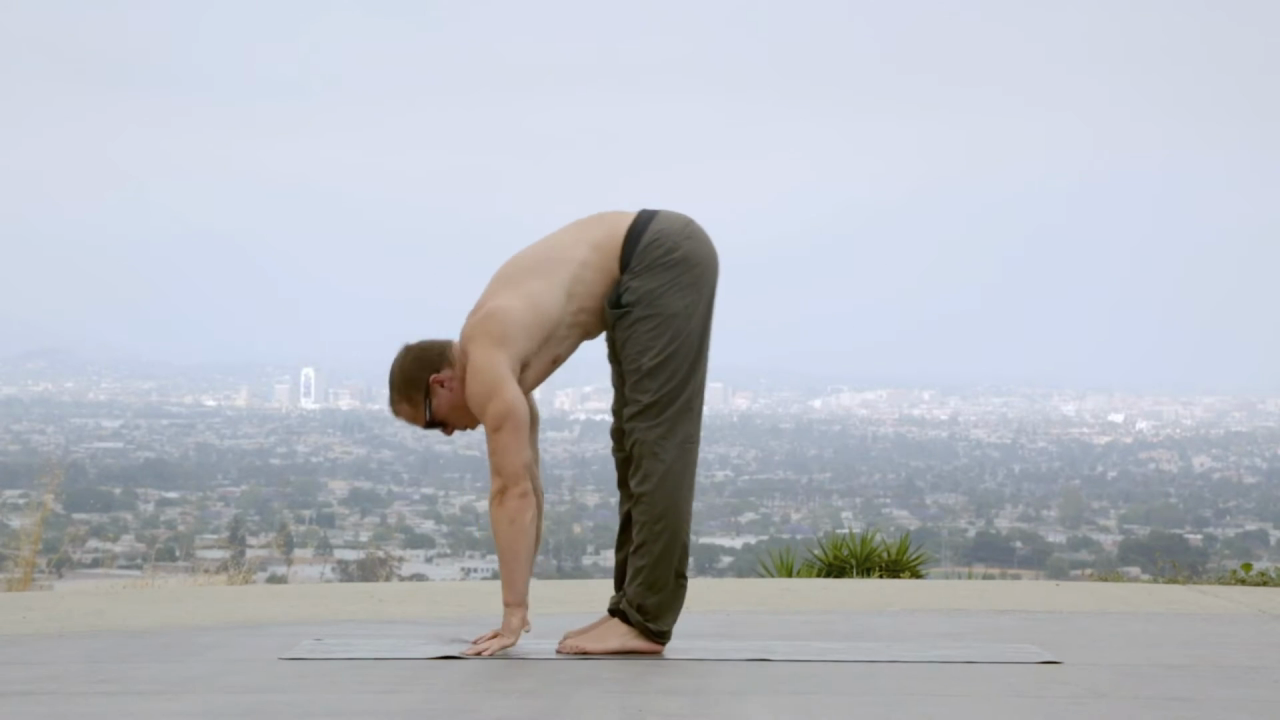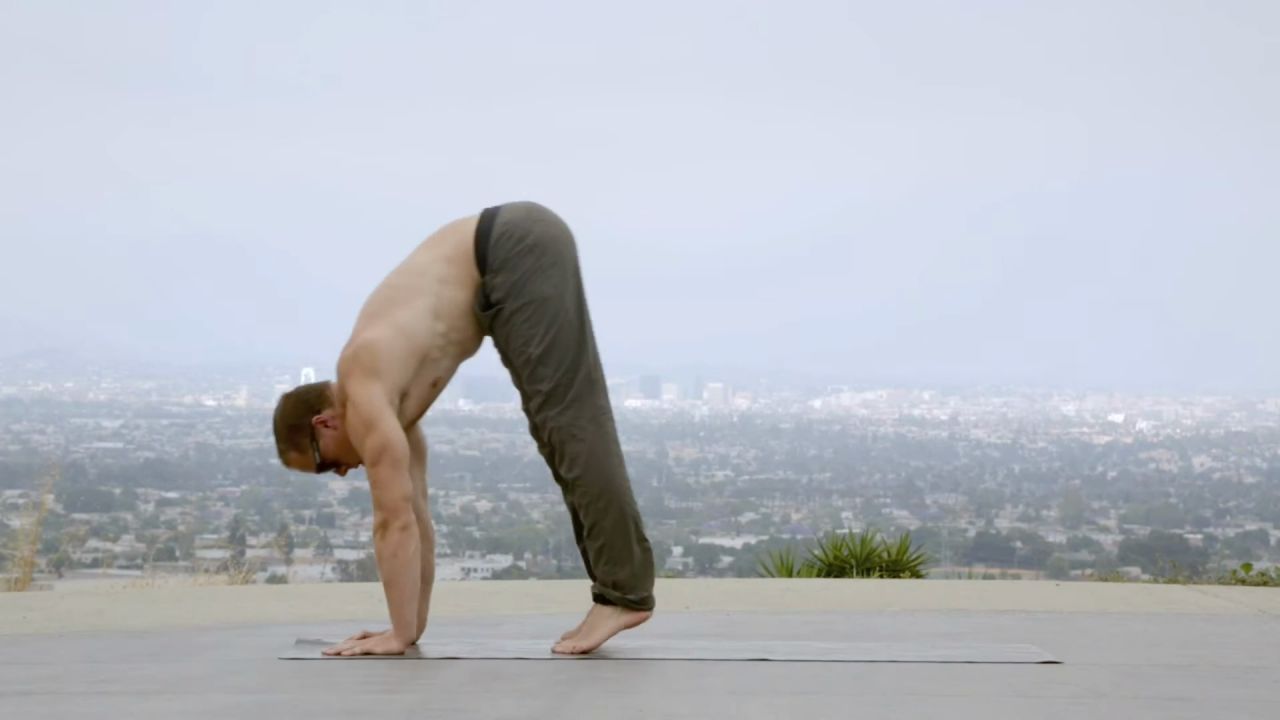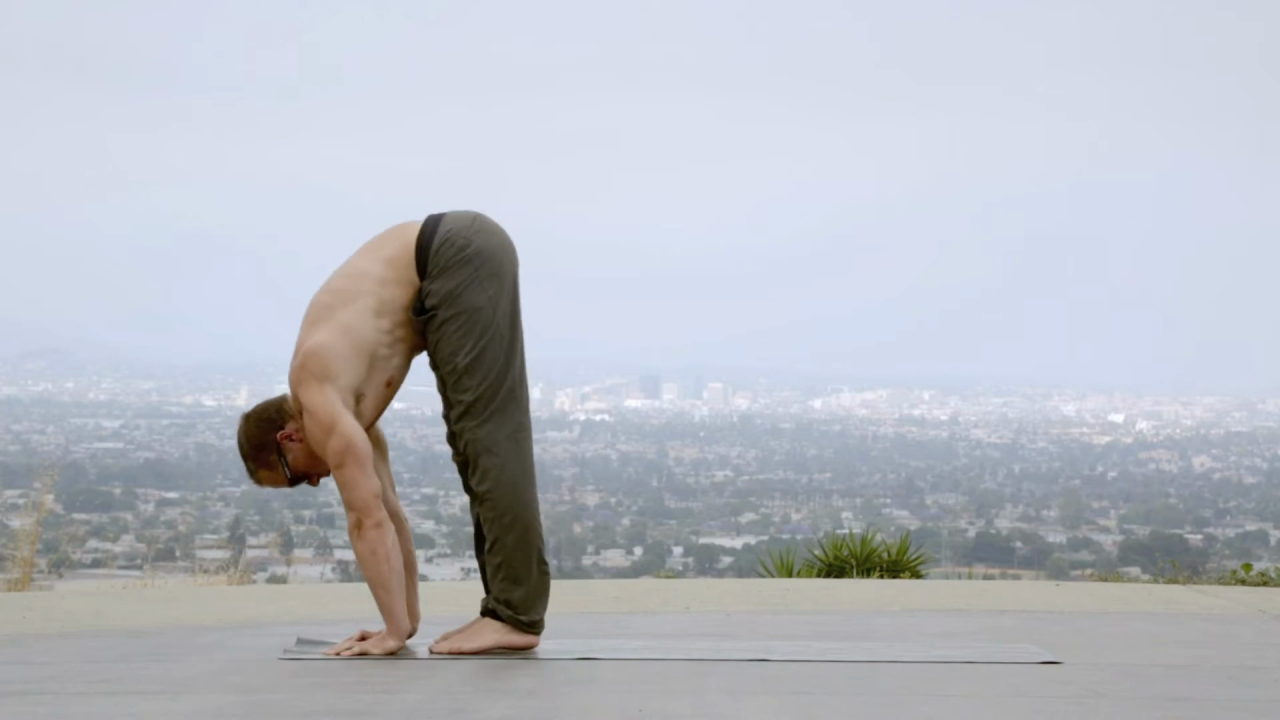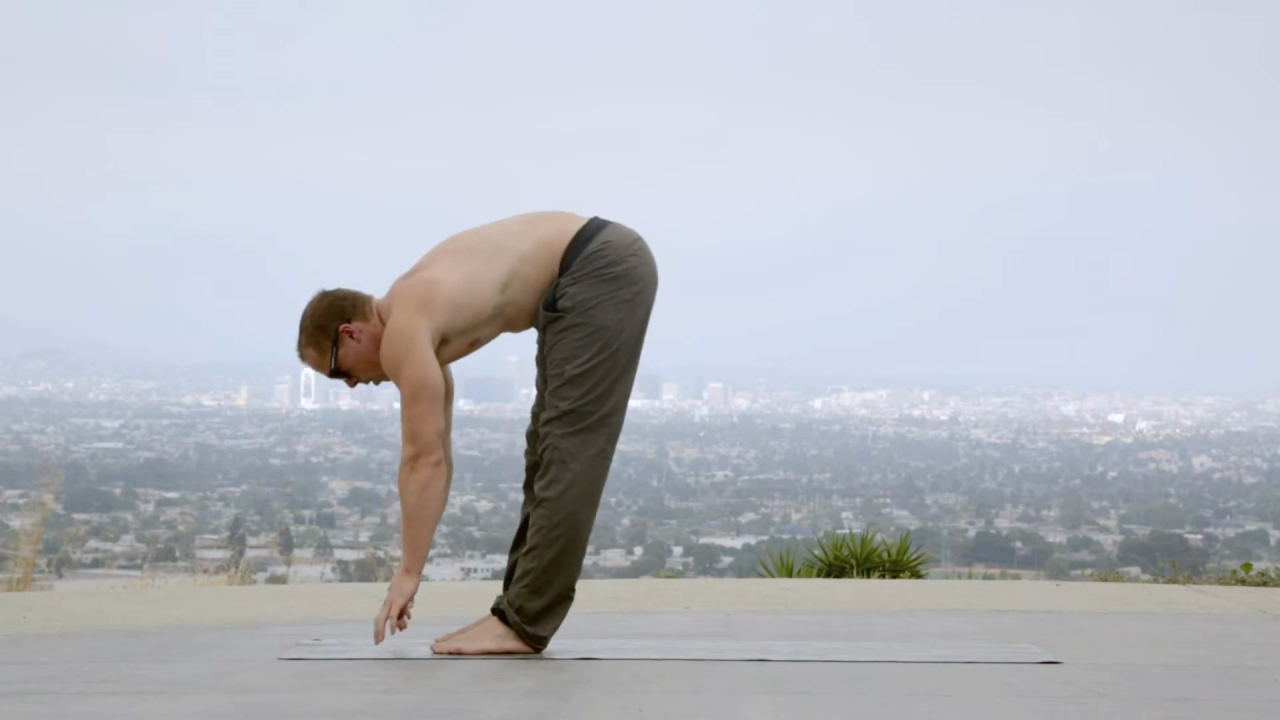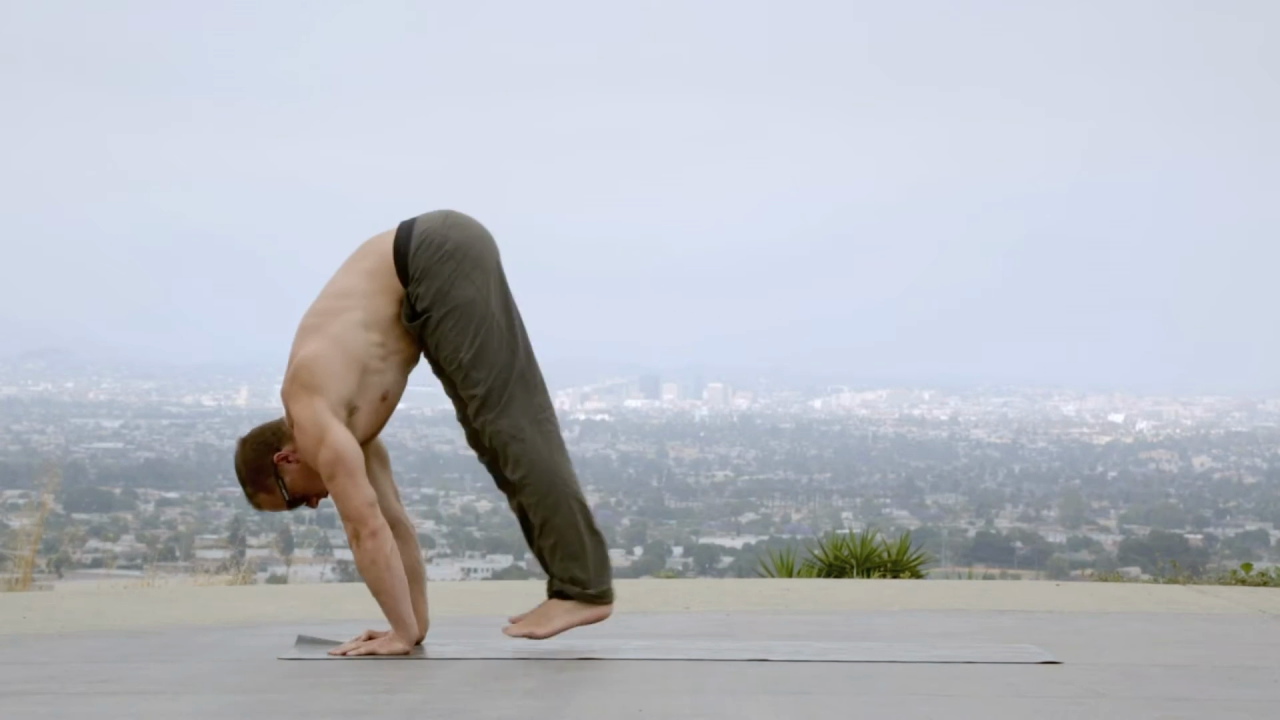
dt=0.5s
person 1, frame 1
left shoulder: (485, 367)
right shoulder: (498, 361)
left elbow: (512, 491)
right elbow: (525, 487)
left wrist: (515, 611)
right wrist: (515, 604)
left hip: (663, 257)
right hip: (663, 259)
left knee: (657, 442)
right knee: (640, 442)
left ankle: (644, 619)
right ankle: (634, 609)
person 1, frame 2
left shoulder: (362, 403)
right shoulder: (389, 404)
left elbow: (396, 523)
right elbow: (414, 519)
left wrist: (399, 633)
right wrist: (412, 624)
left hip: (513, 248)
right hip: (510, 245)
left knee: (564, 421)
right knee: (563, 426)
left ankle: (622, 592)
right ankle: (619, 589)
person 1, frame 3
left shoulder: (319, 408)
right shoulder: (349, 403)
left elbow: (370, 521)
right elbow: (387, 515)
left wrist: (394, 629)
right wrist: (407, 619)
left hip: (462, 253)
right hip: (472, 253)
left knee: (487, 440)
right knee: (482, 441)
left ankle: (514, 614)
right ankle: (510, 609)
person 1, frame 4
left shoulder: (402, 333)
right shoulder: (419, 329)
left elbow: (425, 460)
right elbow: (433, 458)
left wrist: (409, 572)
right wrist: (408, 567)
left hip: (602, 269)
right hip: (603, 267)
left knee: (570, 450)
right knee: (555, 450)
left ankle: (523, 620)
right ankle: (520, 612)
person 1, frame 5
left shoulder: (312, 417)
right shoulder: (338, 423)
left elbow: (368, 532)
right elbow: (393, 521)
left wrist: (404, 632)
right wrist: (415, 624)
left hip: (442, 250)
right hip: (443, 253)
left knee: (508, 425)
right knee: (505, 425)
left ankle: (584, 586)
right ankle: (584, 584)
